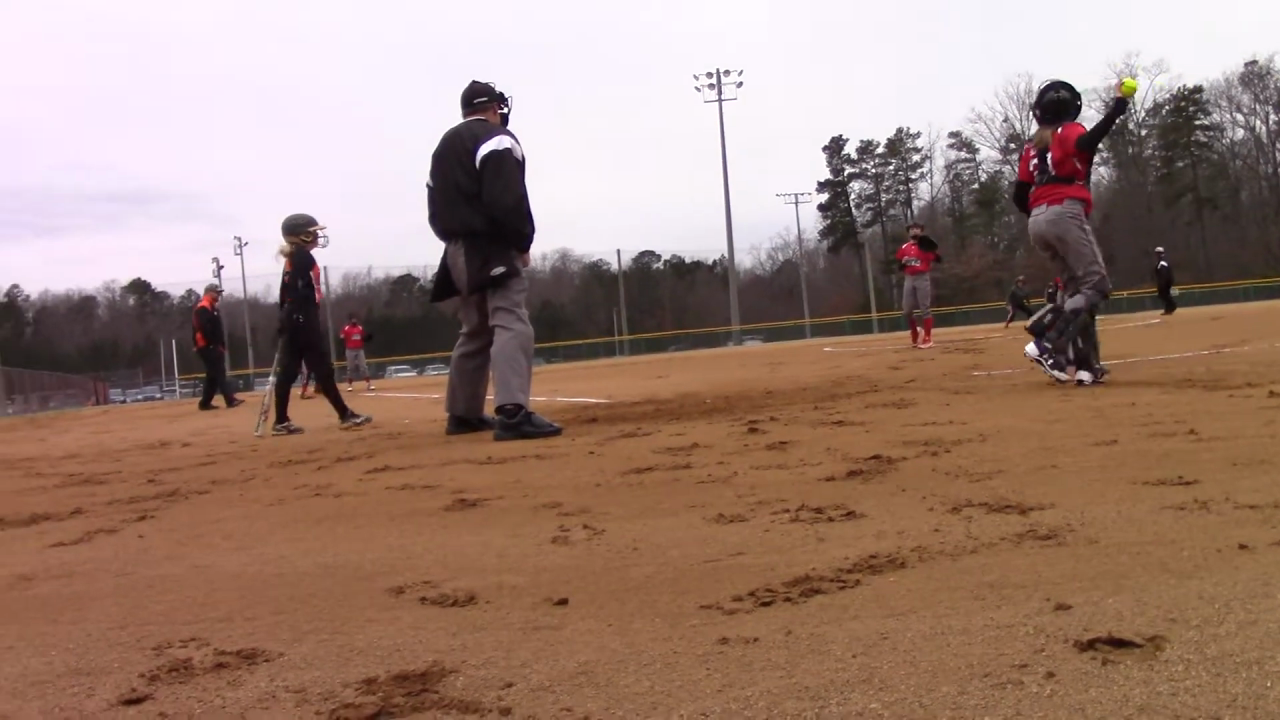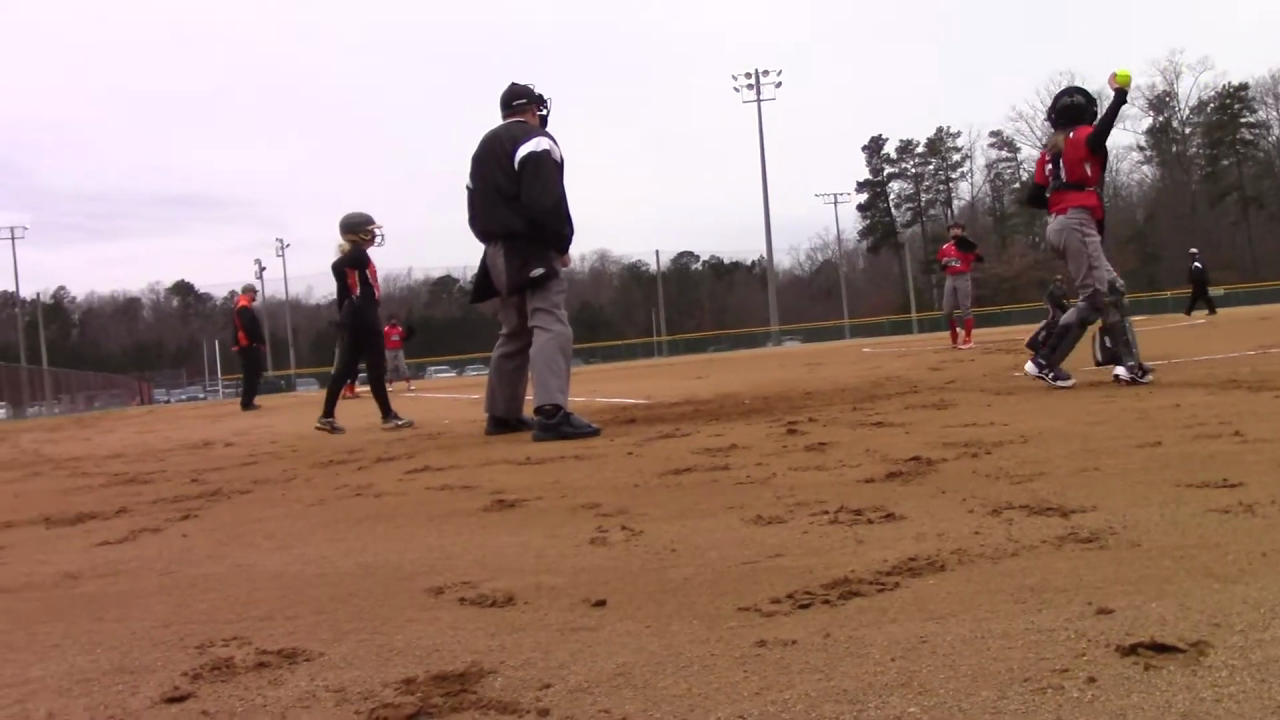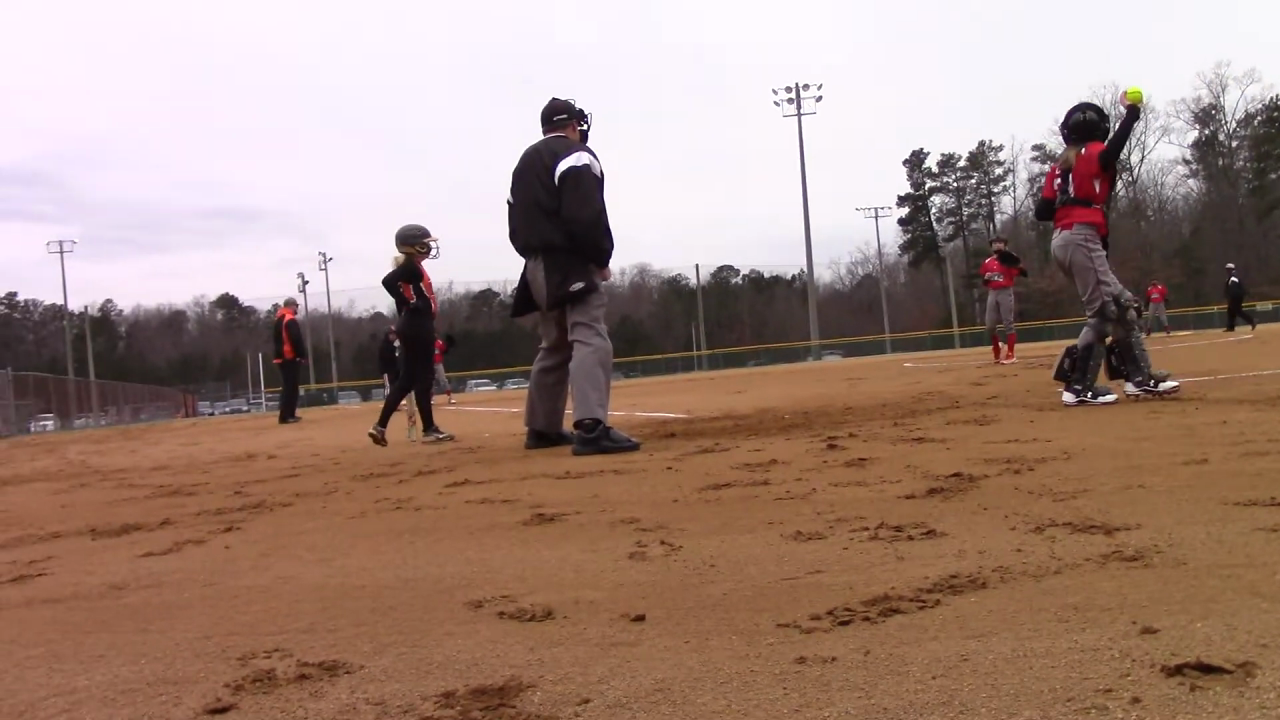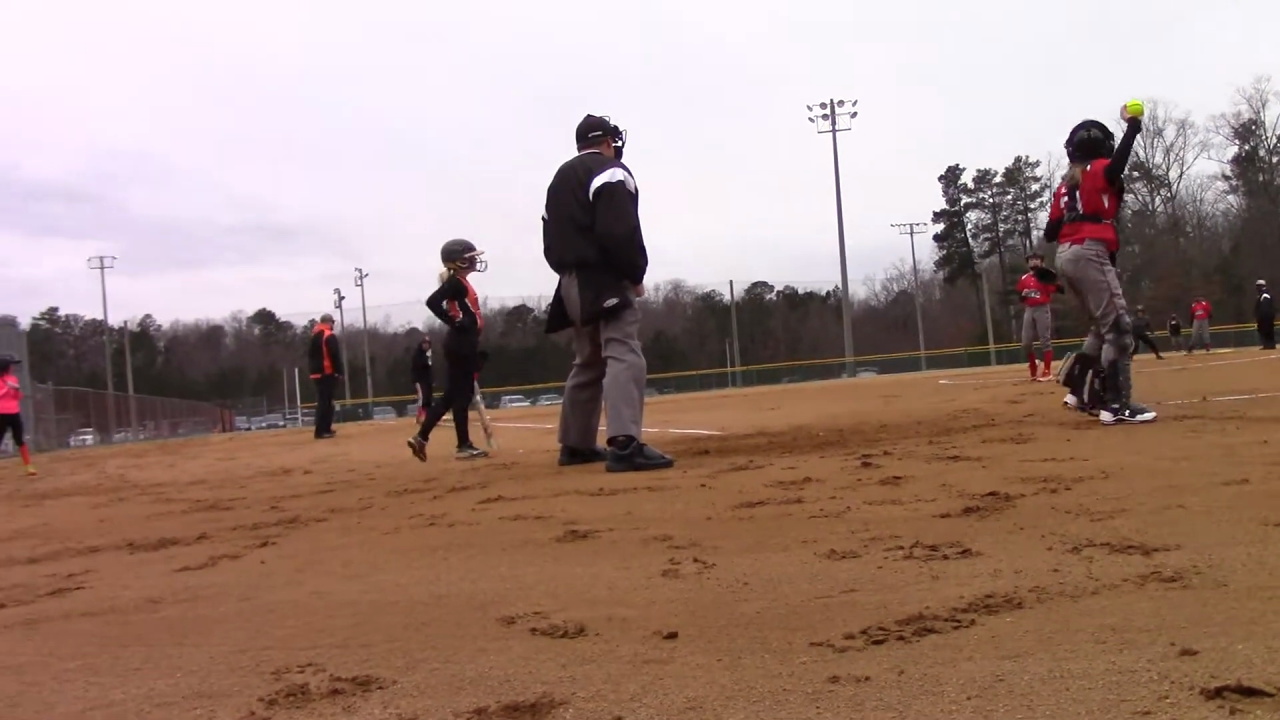
dt=0.2s
person 1, frame 1
left shoulder: (443, 147)
right shoulder: (497, 140)
left elbow: (436, 206)
right elbow: (507, 201)
left wrist: (455, 239)
right wrist: (523, 242)
left hip: (458, 251)
right hip: (491, 248)
left knee: (475, 331)
right knee: (511, 325)
left ankle: (463, 413)
right ankle: (513, 413)
person 1, frame 2
left shoulder: (484, 149)
right shoulder: (536, 141)
left elbow: (476, 208)
right elbow: (546, 202)
left wrist: (495, 241)
right wrist: (562, 243)
left hip: (498, 252)
right hip: (530, 249)
left knee: (514, 332)
right knee: (550, 326)
left ankle: (502, 413)
right ankle: (551, 414)
person 1, frame 3
left shoulder: (524, 163)
right shoulder: (576, 156)
left elbow: (516, 223)
right elbow: (586, 216)
left wrist: (535, 256)
right wrist: (602, 258)
left hip: (538, 267)
right hip: (570, 264)
left knee: (554, 346)
right knee: (589, 340)
left ankle: (542, 427)
right ankle: (591, 428)
person 1, frame 4
left shoulder: (559, 179)
right shoulder: (611, 172)
left elbow: (550, 238)
right elbow: (620, 232)
left wrist: (569, 272)
right wrist: (636, 274)
left hip: (572, 282)
right hip: (605, 280)
left knee: (588, 362)
right knee: (623, 356)
left ankle: (576, 444)
right ankle: (624, 445)
person 2, frame 1
left shoulder: (1031, 147)
right shoulder: (1071, 132)
left elbow: (1019, 195)
right elbow: (1087, 143)
right wrist: (1119, 104)
left hip: (1037, 220)
right hip: (1065, 215)
left knee: (1077, 288)
right knee: (1095, 287)
left ankle: (1086, 365)
right ankle: (1046, 346)
person 2, frame 2
left shoulder: (1049, 151)
right shoulder: (1084, 137)
left elbow: (1033, 197)
right elbow: (1099, 136)
right wrist: (1118, 95)
left hip: (1057, 226)
right hip: (1077, 223)
left knee: (1111, 291)
right knee: (1094, 298)
left ankle: (1127, 363)
right ankle: (1043, 360)
person 2, frame 3
left shoulder: (1059, 165)
right shoulder: (1096, 154)
left elbow: (1042, 211)
right elbow: (1113, 149)
right wrist: (1131, 112)
left hip: (1062, 241)
right hip: (1083, 239)
left knee: (1121, 304)
right knee: (1102, 313)
left ankle: (1138, 377)
right ankle: (1078, 387)
person 2, frame 4
left shoulder: (1065, 184)
right shoulder: (1103, 170)
left elbow: (1051, 232)
right elbow: (1119, 160)
right wrist: (1132, 124)
left hip: (1066, 256)
right hip: (1090, 254)
left knee: (1105, 325)
right knee: (1117, 327)
left ankle: (1079, 390)
right ankle: (1114, 405)
person 3, frame 1
left shoulder: (292, 258)
right shoulder: (303, 255)
left elbow: (286, 290)
right elbow: (293, 284)
left wrist: (284, 320)
right wrist: (297, 313)
left hip: (293, 318)
right hip: (304, 317)
left knee: (288, 370)
right knee: (323, 368)
left ankle: (281, 421)
right ankle: (345, 415)
person 3, frame 2
left shoulder: (353, 255)
right shoulder: (359, 253)
left elbow: (342, 287)
right elbow: (337, 266)
left wrist: (343, 314)
right wrist: (352, 299)
left hip: (354, 315)
right hip: (363, 313)
left knee: (346, 367)
right knee: (376, 366)
left ankle: (327, 417)
right ankle: (388, 416)
person 3, frame 3
left shoulder: (412, 268)
right shoulder: (412, 267)
left elbow: (397, 290)
right elbow: (387, 281)
right wrist: (408, 304)
left hip: (412, 326)
right hip: (418, 326)
left knee: (407, 379)
right knee: (423, 378)
left ankle: (380, 425)
right ankle: (429, 429)
person 3, frame 4
left shoulder: (461, 283)
right shoulder: (456, 283)
right elbow: (432, 302)
right wrist: (453, 323)
left hip: (461, 343)
right hip: (462, 342)
left knee: (452, 394)
right knee: (462, 394)
left ankle: (421, 436)
right ankle: (463, 445)
